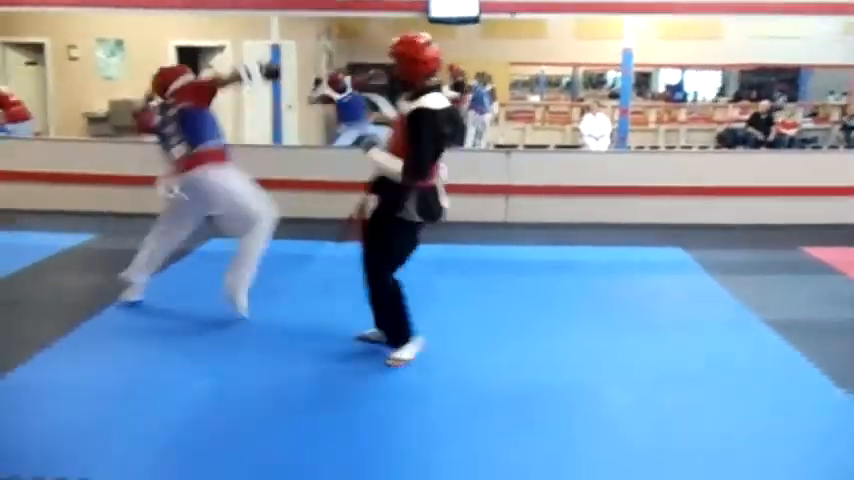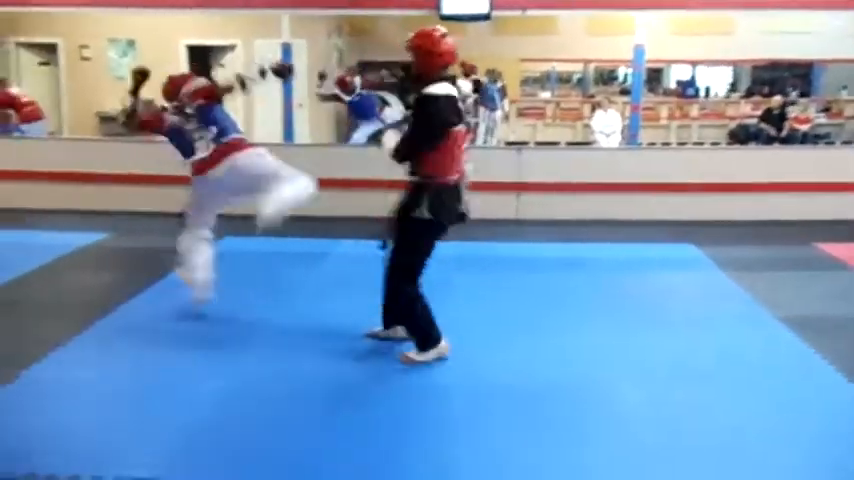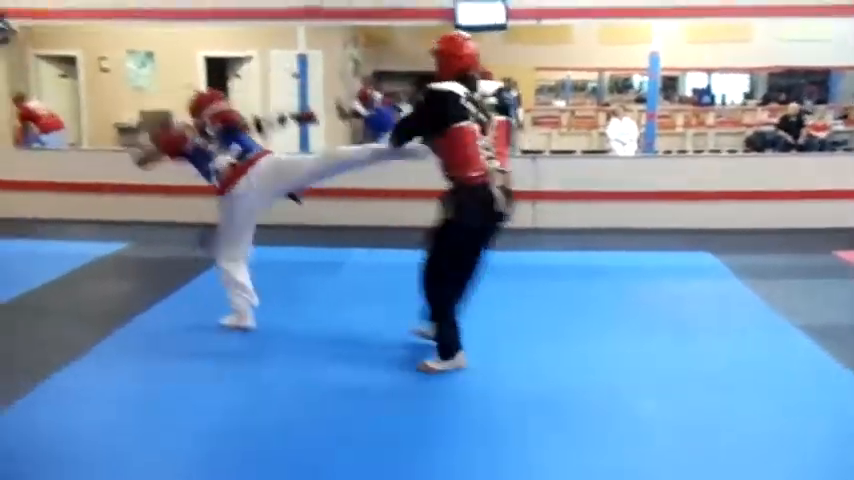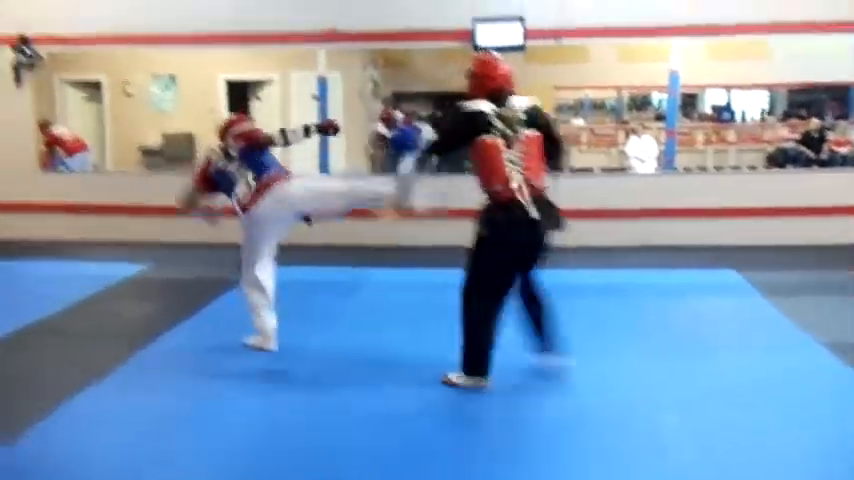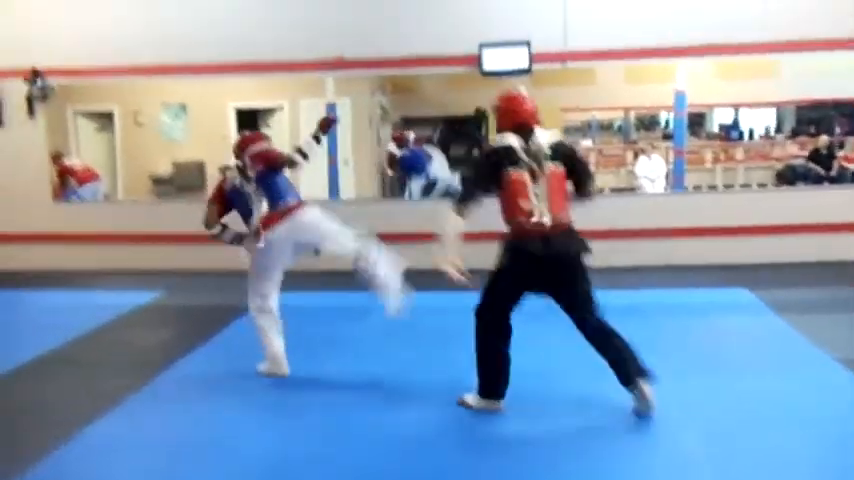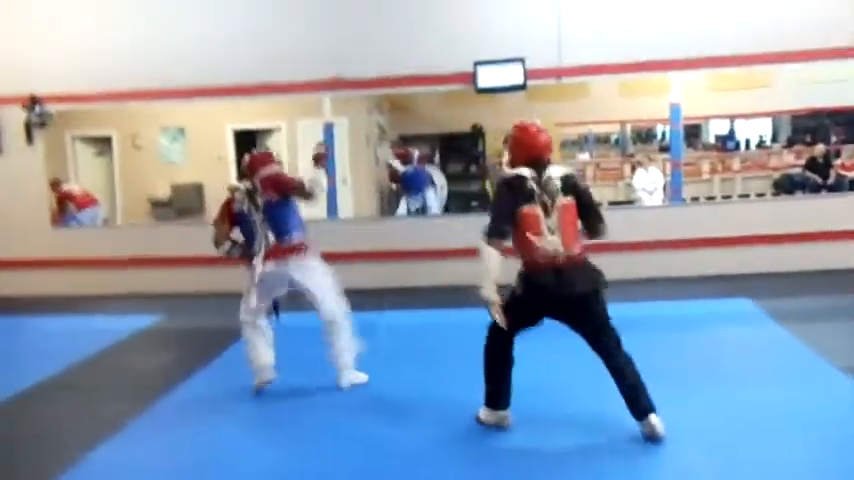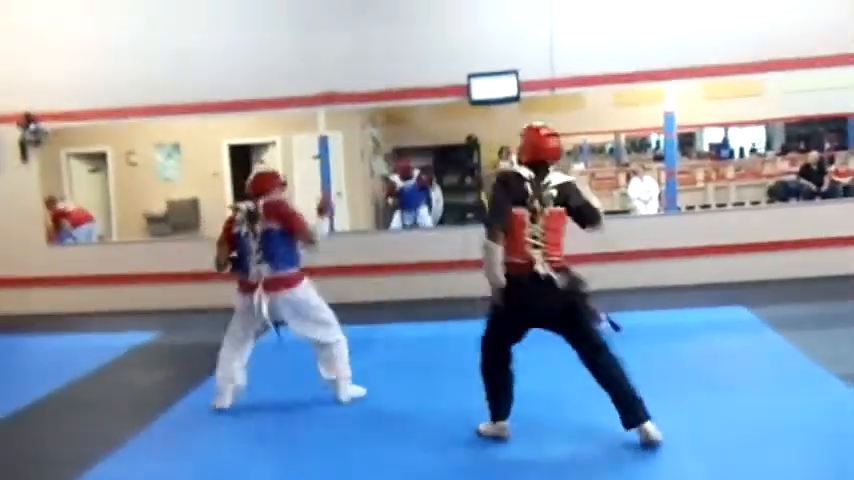
dt=0.1s
person 1, frame 1
left shoulder: (427, 113)
right shoulder: (433, 98)
left elbow: (413, 171)
left wrist: (372, 151)
left hip: (411, 201)
right hip: (400, 194)
left knee: (380, 271)
right knee: (374, 258)
left ankle: (404, 342)
right ankle: (385, 328)
person 1, frame 2
left shoulder: (432, 101)
right shoulder: (453, 91)
left elbow: (406, 155)
left hip: (432, 202)
right hip: (444, 195)
left knee: (402, 275)
right knee: (402, 264)
left ankle: (431, 343)
right ankle: (395, 324)
person 1, frame 3
left shoulder: (440, 97)
left elbow: (399, 136)
left hip: (469, 201)
right hip: (496, 198)
left knee: (440, 277)
right knee: (459, 268)
left ankle: (450, 354)
right ankle: (438, 325)
person 1, frame 4
left shoulder: (470, 116)
right shoulder: (531, 111)
left elbow: (433, 154)
right elbow: (557, 156)
left hip: (504, 217)
right hip: (538, 213)
left knee: (480, 294)
right knee: (525, 283)
left ankle: (474, 373)
right ankle: (549, 350)
person 1, frame 5
left shoulder: (498, 153)
right shoulder: (558, 148)
left elbow: (463, 201)
right elbow: (587, 188)
left wrist: (448, 251)
left hip: (525, 249)
right hip: (563, 246)
left knee: (491, 318)
right knee: (589, 319)
left ankle: (490, 395)
right ankle: (638, 383)
person 1, frame 6
left shoulder: (513, 185)
right shoulder: (569, 181)
left elbow: (495, 237)
right elbow: (598, 229)
left wrist: (489, 290)
left hip: (540, 283)
right hip: (580, 279)
left knee: (498, 337)
right knee: (611, 348)
left ankle: (496, 410)
right ankle: (647, 417)
person 1, frame 7
left shoulder: (510, 180)
right shoulder: (567, 186)
left elbow: (493, 233)
right elbow: (594, 220)
left wrist: (496, 280)
left hip: (518, 287)
right hip: (560, 287)
left knee: (494, 349)
right knee: (599, 356)
left ankle: (499, 422)
right ankle: (642, 425)
person 2, frame 1
left shoulder: (153, 110)
right shoulder: (190, 92)
right elbow: (228, 79)
left wrist: (150, 100)
right wrist: (263, 70)
left hip: (184, 179)
right hip: (212, 170)
left knee: (165, 234)
right knee: (261, 219)
left ankle: (133, 287)
right ankle: (237, 287)
person 2, frame 2
left shoulder: (164, 115)
right shoulder: (201, 95)
left elbow: (131, 121)
right elbow: (230, 86)
left wrist: (135, 89)
right wrist: (273, 69)
left hip: (207, 175)
right hip: (241, 158)
left knee: (195, 231)
right knee: (300, 184)
left ankle: (199, 286)
right ankle: (272, 207)
person 2, frame 3
left shoulder: (182, 136)
right shoulder: (221, 116)
left elbow: (141, 158)
right elbow: (244, 124)
left wrist: (157, 138)
right wrist: (294, 117)
left hip: (234, 193)
right hip: (264, 168)
left knee: (230, 255)
right knee: (325, 161)
left ankle: (243, 315)
right ankle: (388, 151)
person 2, frame 4
left shoulder: (212, 161)
right shoulder: (245, 137)
left elbow: (188, 201)
right elbow: (272, 139)
left wrist: (207, 210)
right wrist: (314, 128)
left hip: (257, 212)
right hip: (285, 190)
left knee: (256, 275)
right knee: (350, 192)
left ankle: (265, 337)
right ankle: (394, 192)
person 2, frame 5
left shoulder: (228, 181)
right shoulder: (264, 158)
left elbow: (210, 222)
right elbow: (290, 160)
left wrist: (233, 236)
right wrist: (317, 135)
left hip: (266, 237)
right hip: (299, 221)
left knee: (262, 301)
right knee: (357, 249)
left ankle: (276, 362)
right ankle: (392, 290)
person 2, frame 6
right shoulder: (273, 181)
right elbow: (308, 192)
left hip: (267, 266)
right hip: (299, 258)
left knee: (251, 315)
right knee: (334, 313)
left ankle: (263, 371)
right ankle: (346, 373)
person 2, frame 7
left shoulder: (235, 218)
right shoulder: (278, 207)
left elbow: (221, 262)
right elbow: (311, 238)
right wrist: (324, 215)
left hip: (253, 293)
right hip: (290, 287)
left knee: (235, 341)
right knee: (329, 332)
left ankle: (224, 395)
right ankle: (344, 387)
